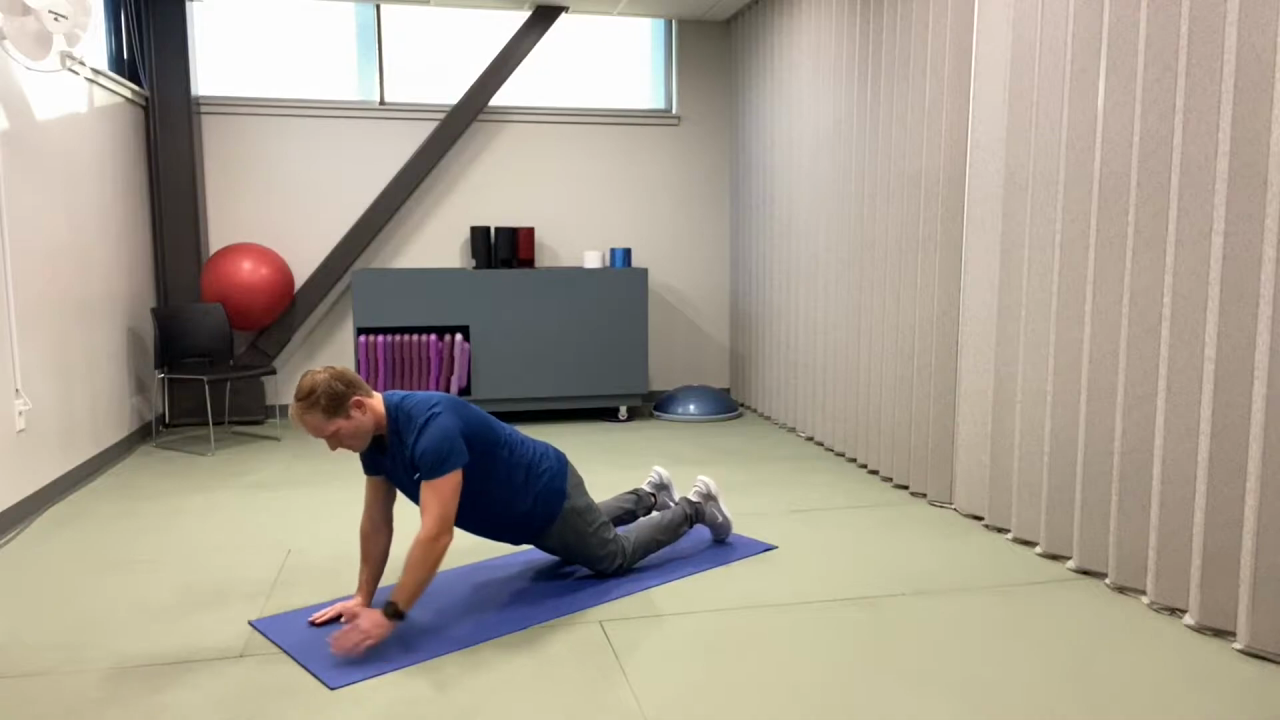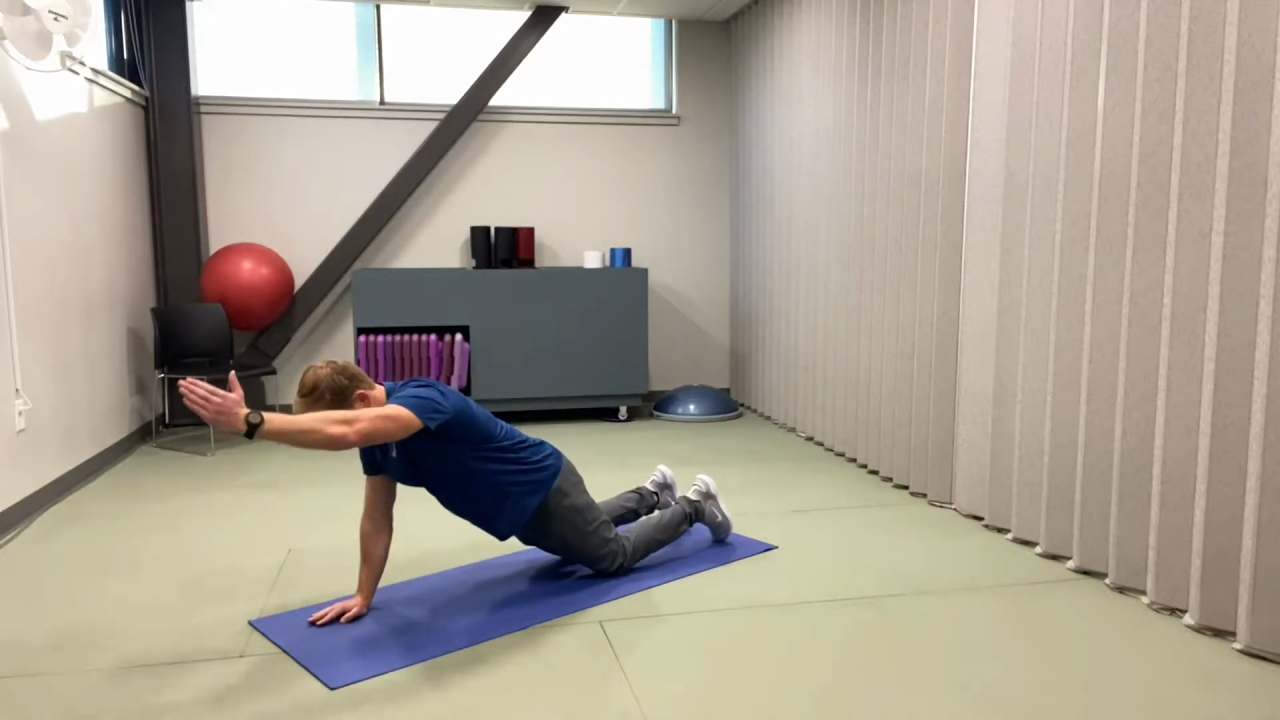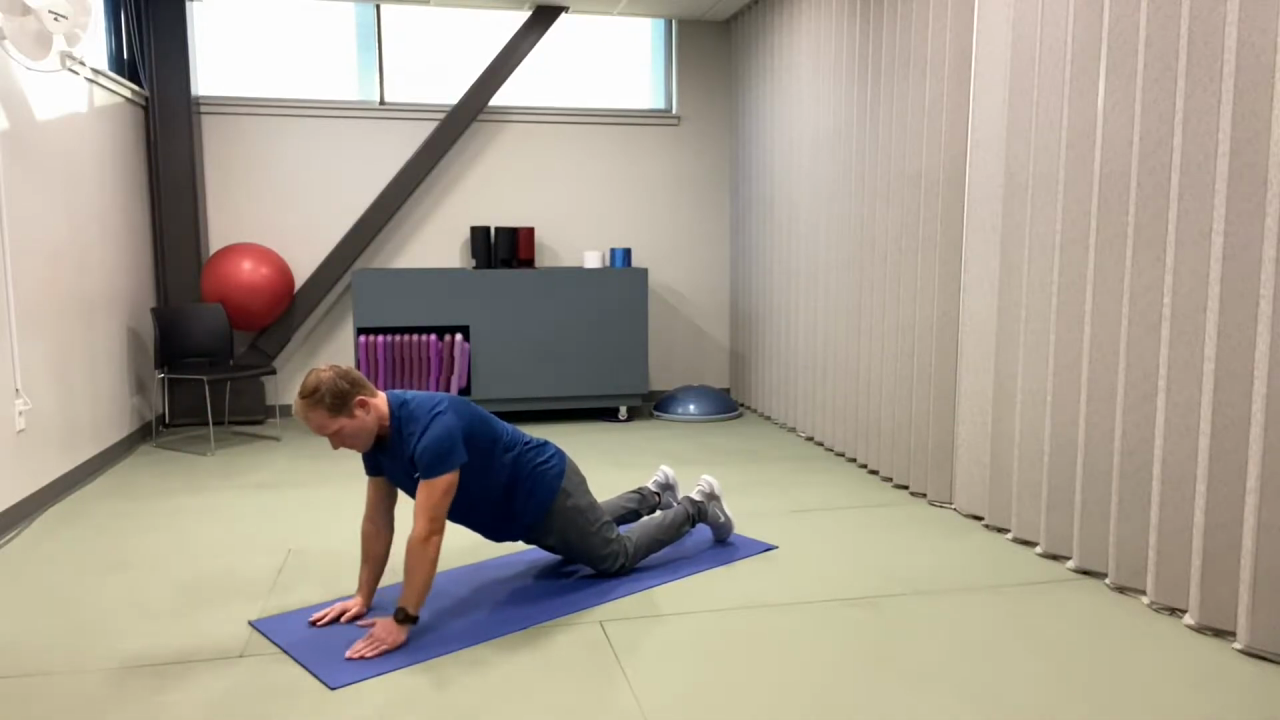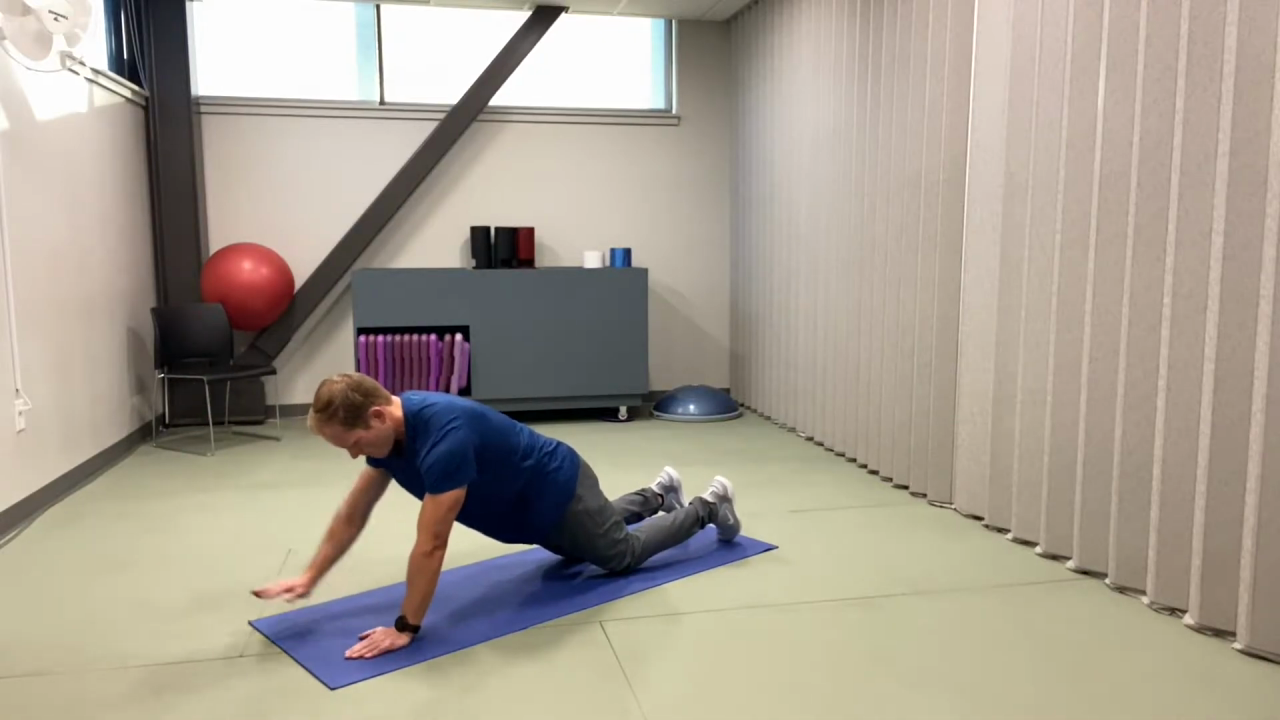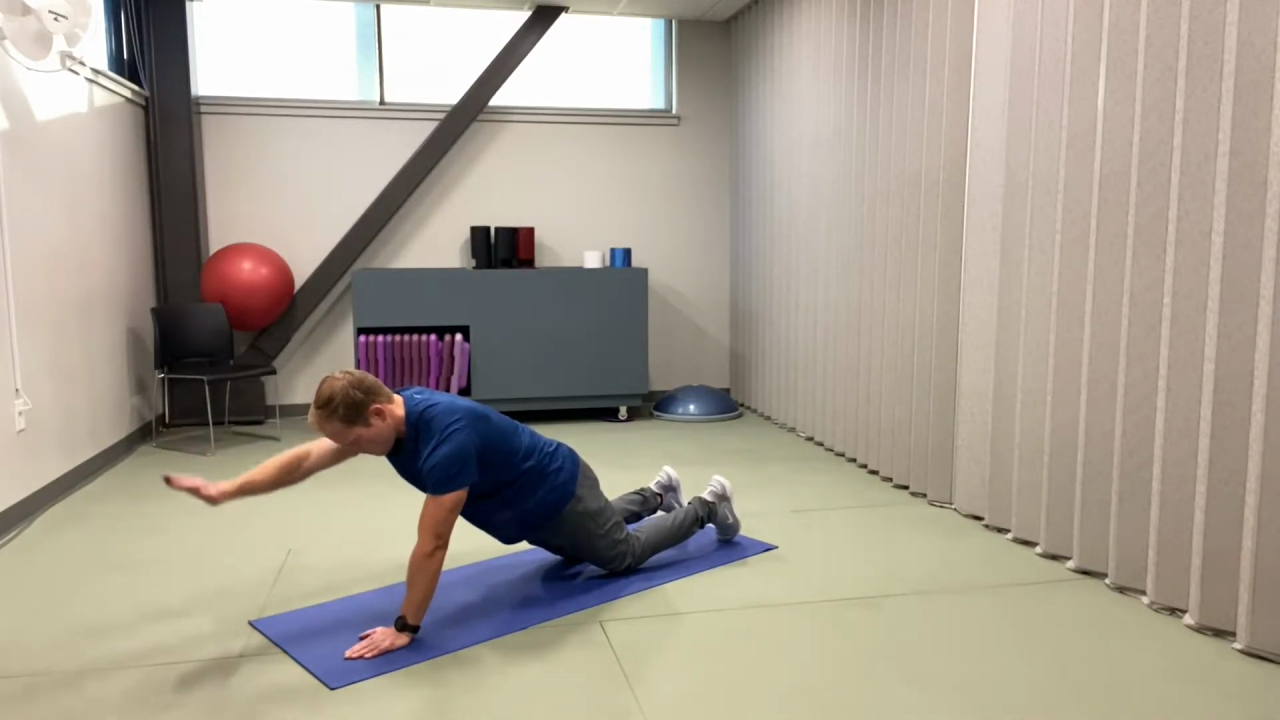
dt=0.7s
person 1, frame 1
left shoulder: (429, 427)
right shoulder: (375, 431)
left elbow: (435, 536)
right elbow: (375, 519)
left wrist: (389, 614)
right wrist: (367, 599)
left hip: (546, 494)
right hip: (515, 506)
left knee: (613, 558)
right knee: (583, 540)
left ankle: (696, 505)
right ankle: (648, 495)
person 1, frame 2
left shoulder: (423, 399)
right shoulder: (380, 432)
left elbow: (343, 431)
right elbow: (376, 521)
left wrist: (249, 422)
right wrist: (364, 595)
left hip: (544, 489)
right hip: (520, 505)
left knee: (612, 556)
right knee: (577, 545)
left ankle: (693, 506)
right ankle: (650, 495)
person 1, frame 3
left shoulder: (432, 425)
right shoulder: (377, 431)
left elbow: (427, 532)
right elbow: (377, 521)
left wrist: (403, 621)
right wrist: (364, 596)
left hip: (544, 488)
right hip: (516, 506)
left knee: (615, 557)
right knee: (579, 544)
left ankle: (698, 506)
right ankle: (654, 495)
person 1, frame 4
left shoulder: (444, 437)
right shoulder: (382, 425)
left elbow: (430, 545)
right elbow: (354, 511)
left wrist: (404, 628)
right wrist: (310, 577)
left hip: (558, 488)
right hip: (530, 504)
left knee: (622, 555)
right knee: (577, 551)
left ankle: (708, 506)
right ankle: (657, 494)
person 1, frame 5
left shoulder: (446, 436)
right shoulder: (386, 415)
left elbow: (431, 546)
right elbow: (306, 459)
left wrist: (405, 628)
right wrist: (225, 489)
left hip: (559, 492)
right hip: (531, 503)
left knee: (621, 554)
right knee: (575, 552)
left ankle: (707, 506)
right ankle: (657, 493)
